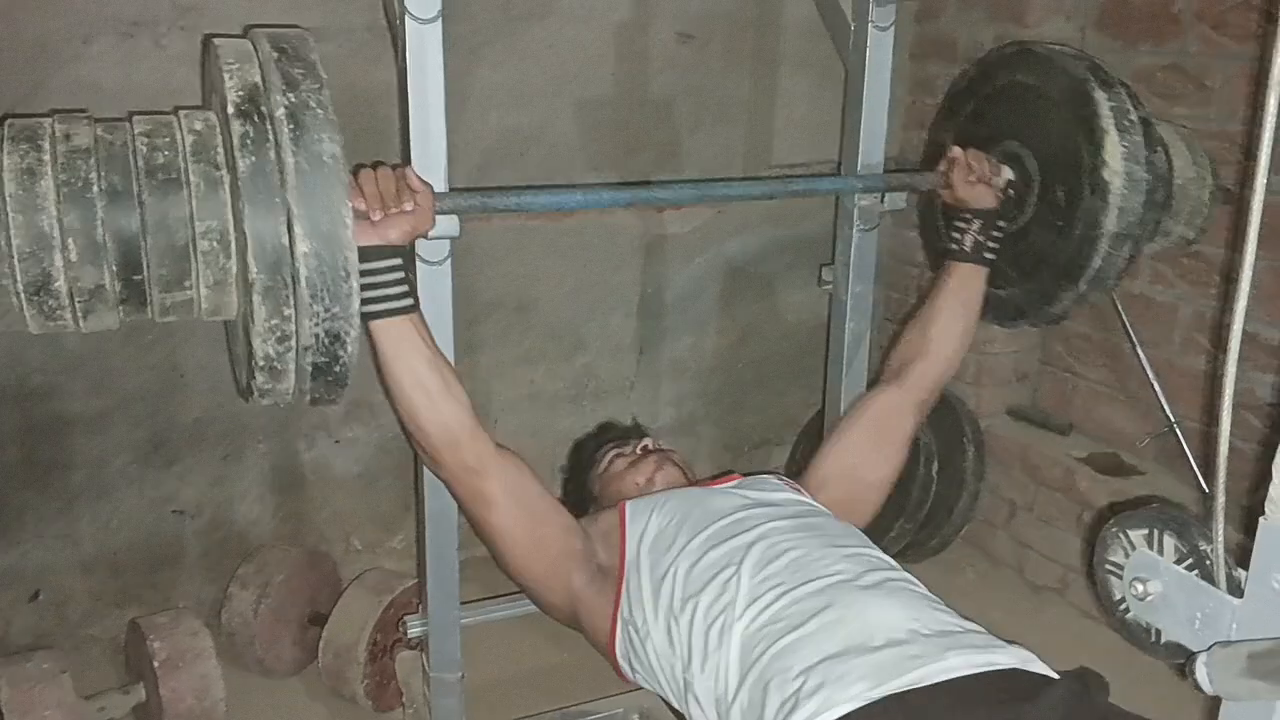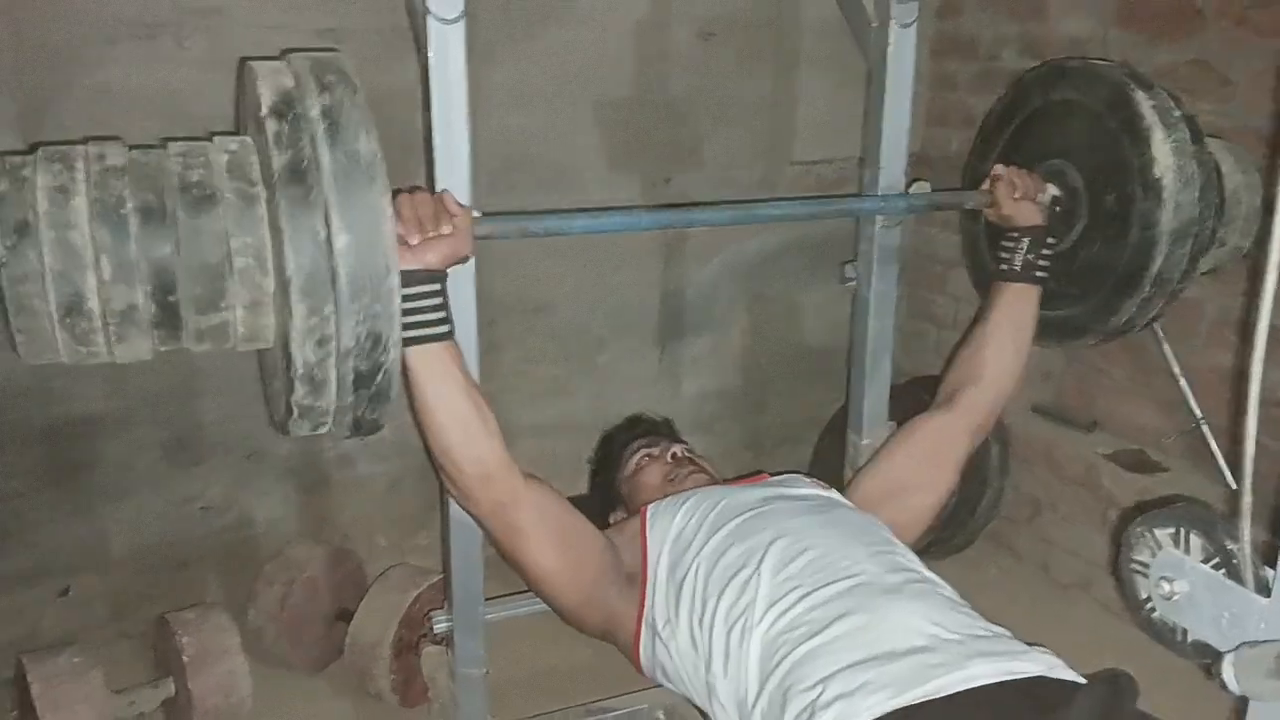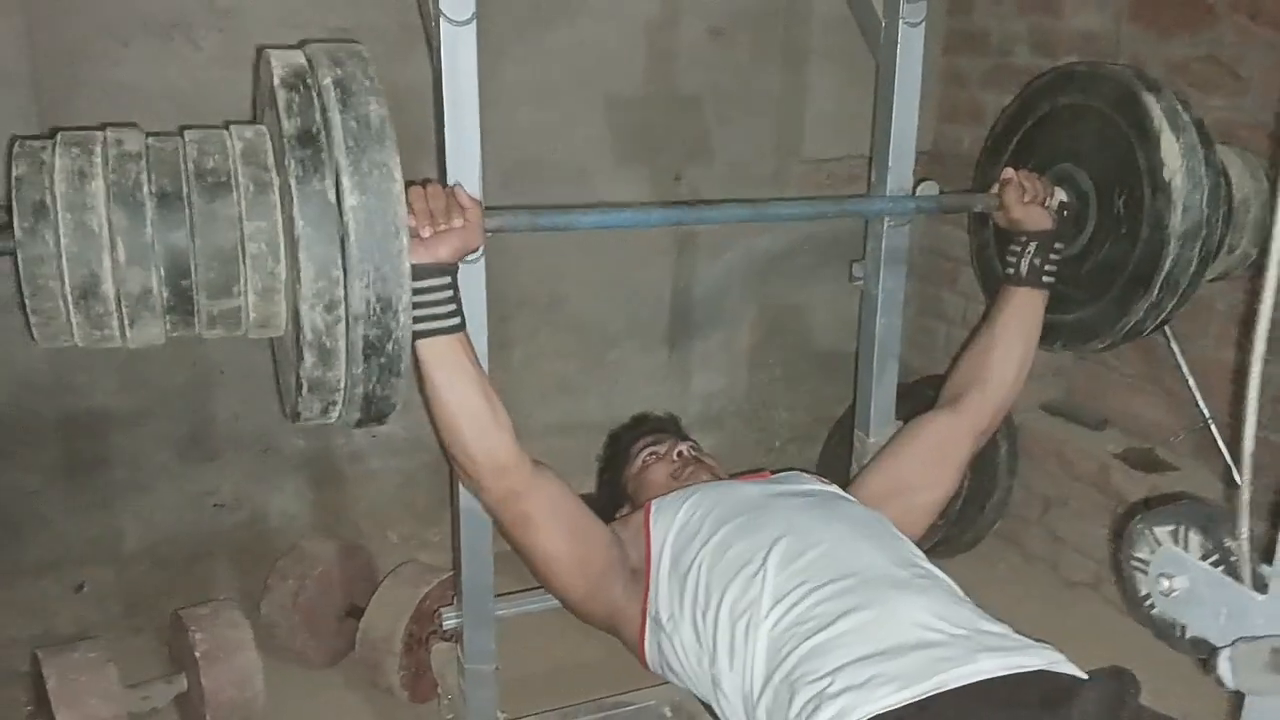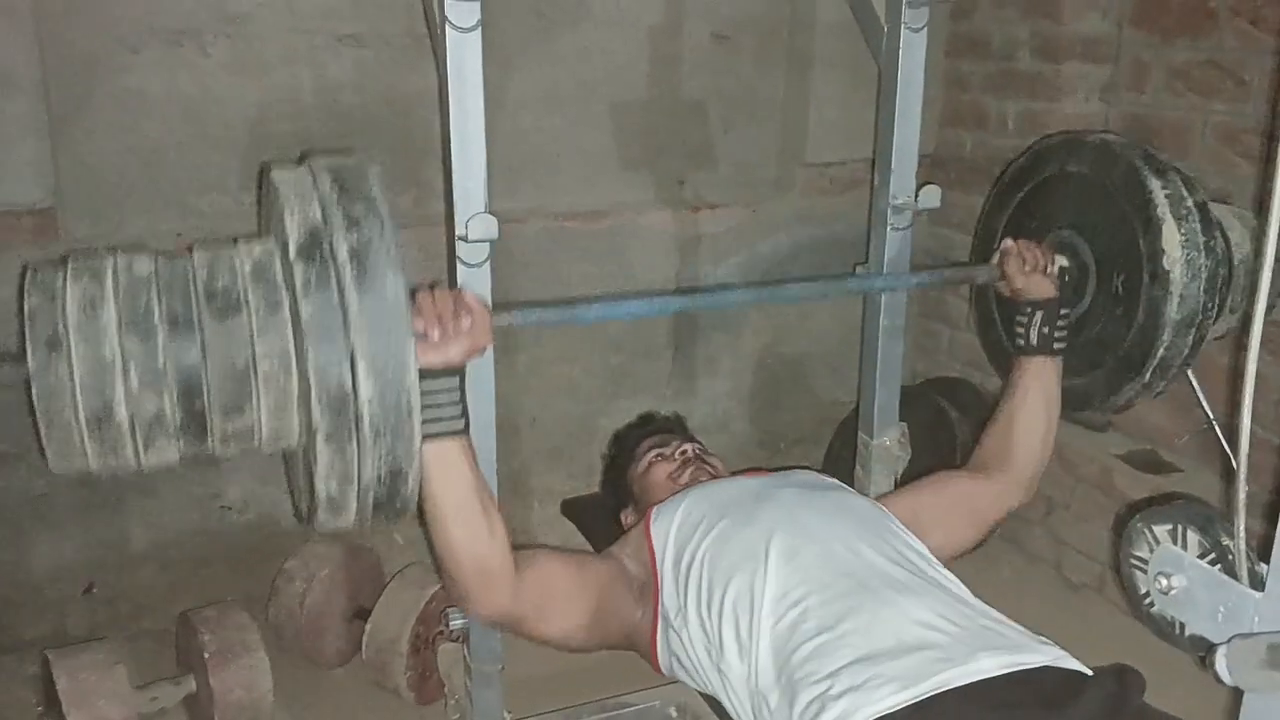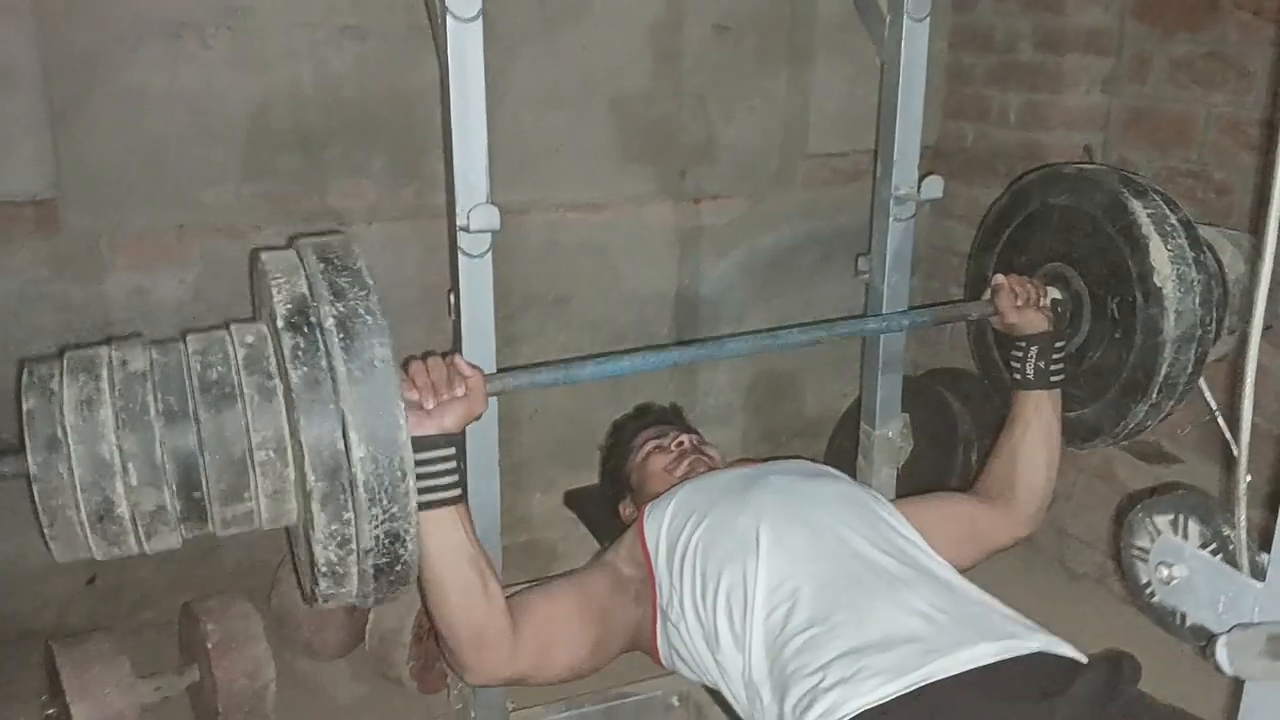
dt=0.4s
person 1, frame 1
left shoulder: (799, 503)
right shoulder: (599, 562)
left elbow: (907, 387)
right elbow: (465, 455)
left wrist: (975, 224)
right wrist: (382, 260)
person 1, frame 2
left shoulder: (838, 509)
right shoulder: (627, 568)
left elbow: (963, 409)
right elbow: (490, 482)
left wrist: (1026, 245)
right wrist: (419, 288)
person 1, frame 3
left shoulder: (836, 505)
right shoulder: (632, 564)
left elbow: (967, 412)
right elbow: (502, 474)
left wrist: (1032, 250)
right wrist: (431, 279)
person 1, frame 4
left shoulder: (843, 502)
right shoulder: (643, 570)
left elbow: (1004, 477)
right elbow: (493, 586)
left wrist: (1038, 317)
right wrist: (439, 383)
person 1, frame 5
left shoulder: (840, 495)
right shoulder: (642, 566)
left elbow: (1011, 509)
right elbow: (490, 649)
left wrist: (1034, 350)
right wrist: (435, 450)
